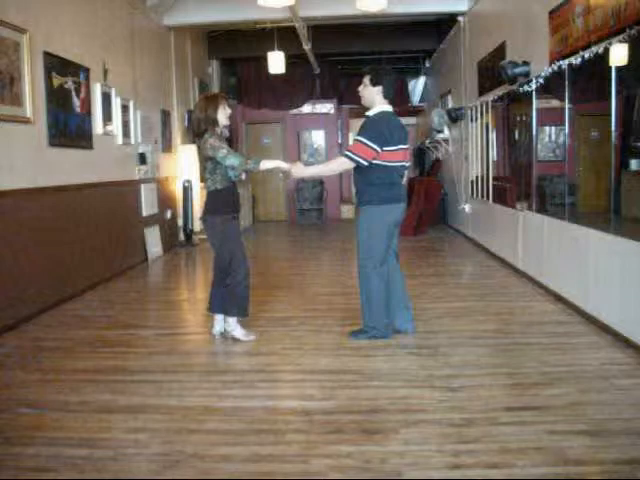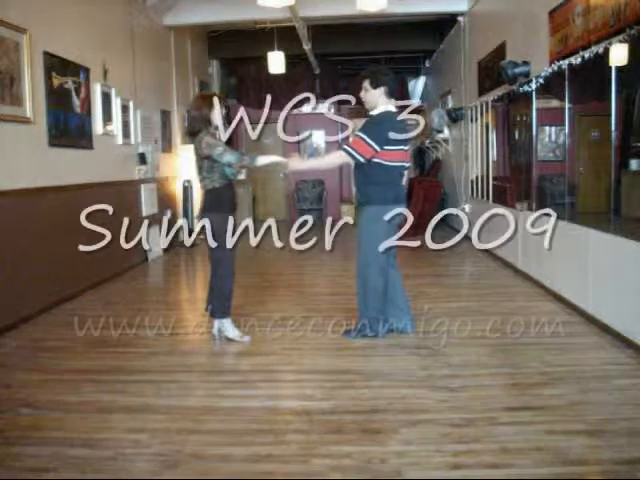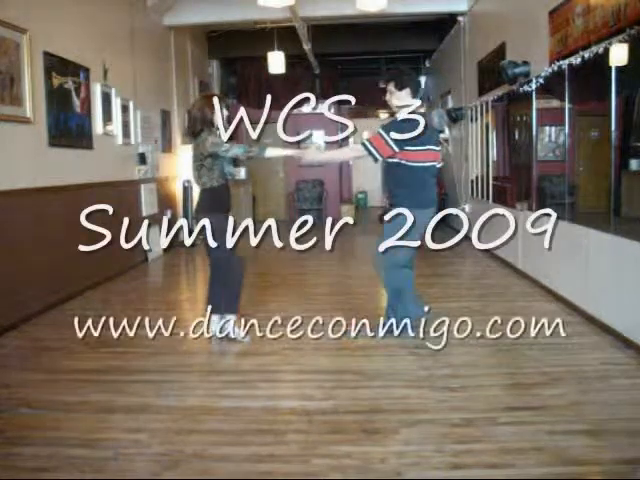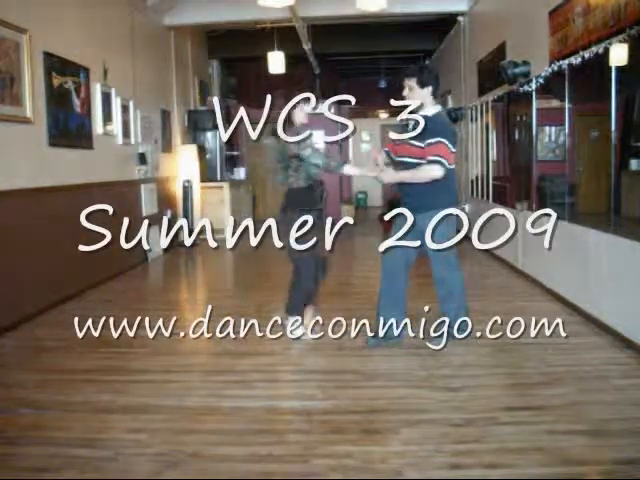
dt=0.7s
person 1, frame 1
left shoulder: (375, 124)
right shoulder: (396, 124)
left elbow: (347, 161)
left wrist: (305, 171)
left hip: (376, 205)
right hip: (394, 203)
left knee: (370, 264)
right knee: (388, 261)
left ankle: (377, 325)
right ankle: (400, 320)
person 1, frame 2
left shoulder: (378, 123)
right shoulder: (399, 124)
left elbow: (343, 156)
left wrist: (302, 164)
left hip: (378, 206)
right hip: (392, 203)
left knee: (371, 263)
right knee: (386, 261)
left ankle: (371, 324)
right ankle: (398, 319)
person 1, frame 3
left shoulder: (402, 126)
right shoulder: (427, 124)
left elbow: (359, 151)
left wrist: (318, 156)
left hip: (408, 207)
right hip: (421, 204)
left knee: (389, 262)
right knee: (399, 262)
left ankle: (413, 317)
right ankle: (401, 317)
person 1, frame 4
left shoulder: (439, 125)
right shoulder: (410, 124)
left elbow: (435, 170)
right elbow: (393, 156)
left wrist: (396, 177)
right wrist: (380, 165)
left hip: (435, 211)
right hip: (409, 211)
left knee: (444, 269)
right knee: (393, 264)
left ankle: (456, 326)
right ankle: (391, 326)
person 2, frame 1
left shoulder: (216, 138)
right shoulder: (210, 140)
left elbow: (233, 168)
right elbow: (241, 163)
right wrist: (277, 163)
left hip: (223, 212)
right hip: (219, 214)
left knee: (224, 267)
right knee: (238, 266)
left ankle: (219, 322)
right ankle: (231, 322)
person 2, frame 2
left shoulder: (211, 138)
right shoulder: (206, 139)
left elbow: (231, 165)
right elbow: (238, 159)
right wrist: (275, 158)
left hip: (222, 210)
right hip: (216, 211)
left knee: (222, 265)
right knee: (224, 266)
left ankle: (219, 322)
right ankle: (223, 323)
person 2, frame 3
left shoulder: (207, 138)
right shoulder: (209, 139)
right elbow: (245, 151)
right wrist: (289, 152)
left hip: (214, 209)
right hip: (213, 210)
left knee: (221, 265)
right knee: (232, 264)
left ankle: (218, 320)
right ankle: (227, 320)
person 2, frame 4
left shoulder: (301, 137)
right shoulder: (292, 138)
right elbow: (324, 162)
right wrist: (364, 171)
left hip: (311, 208)
right hip: (298, 210)
left knee: (317, 263)
right knee: (306, 266)
left ankle: (305, 310)
right ankle: (294, 320)
